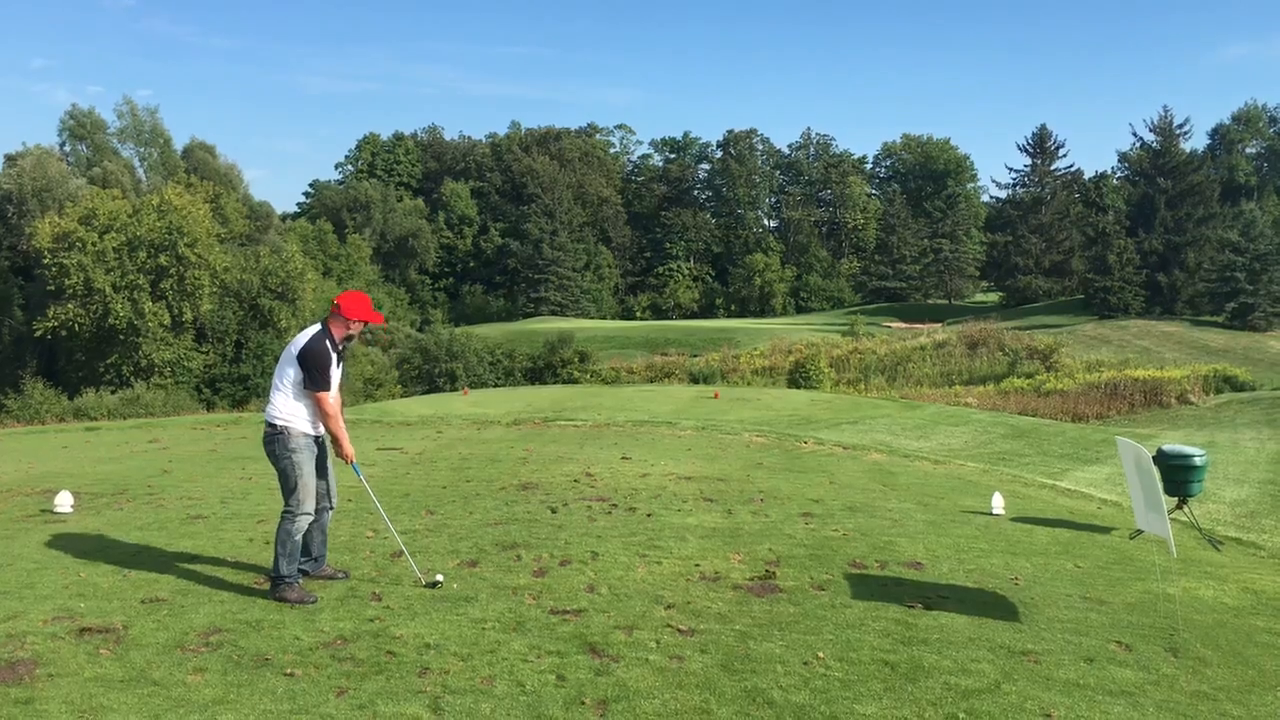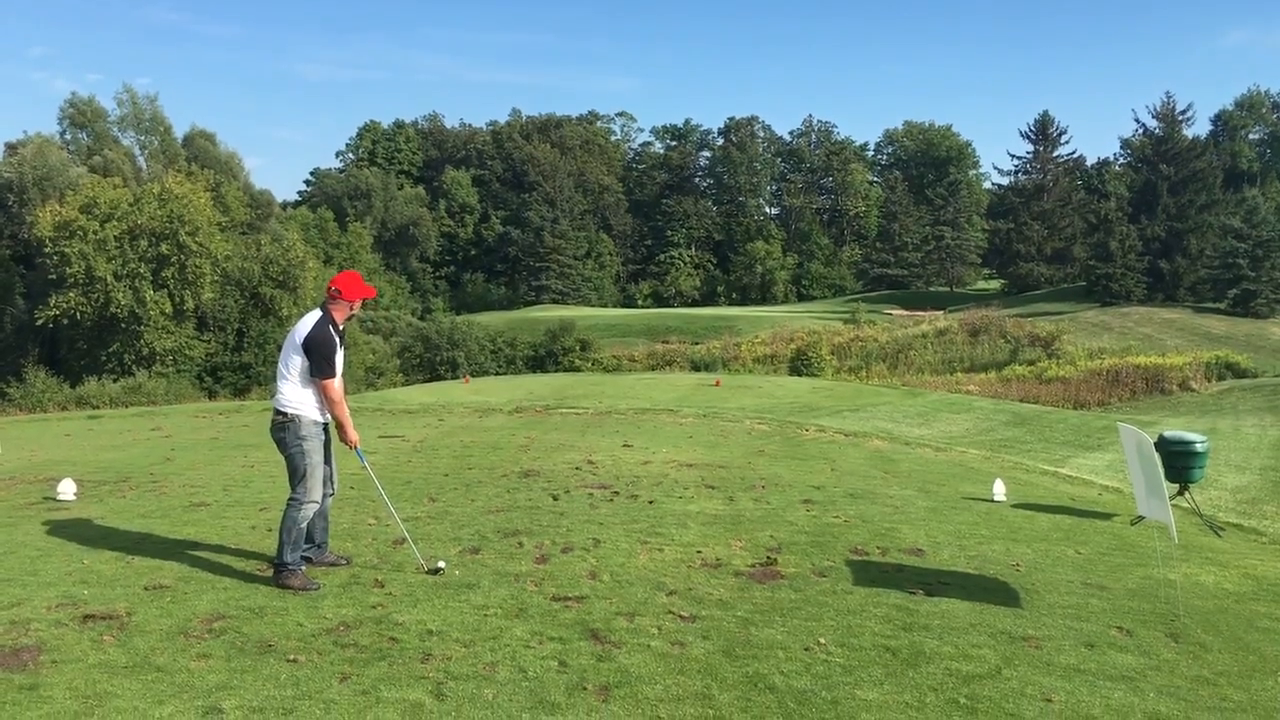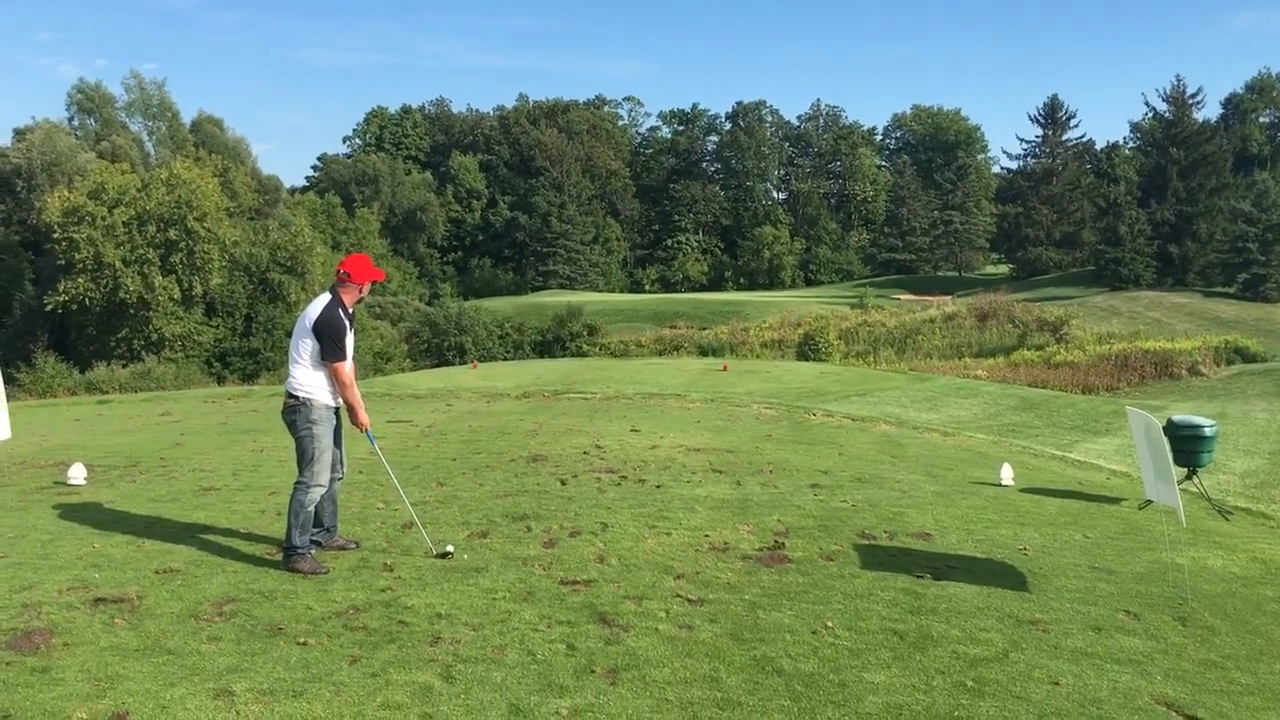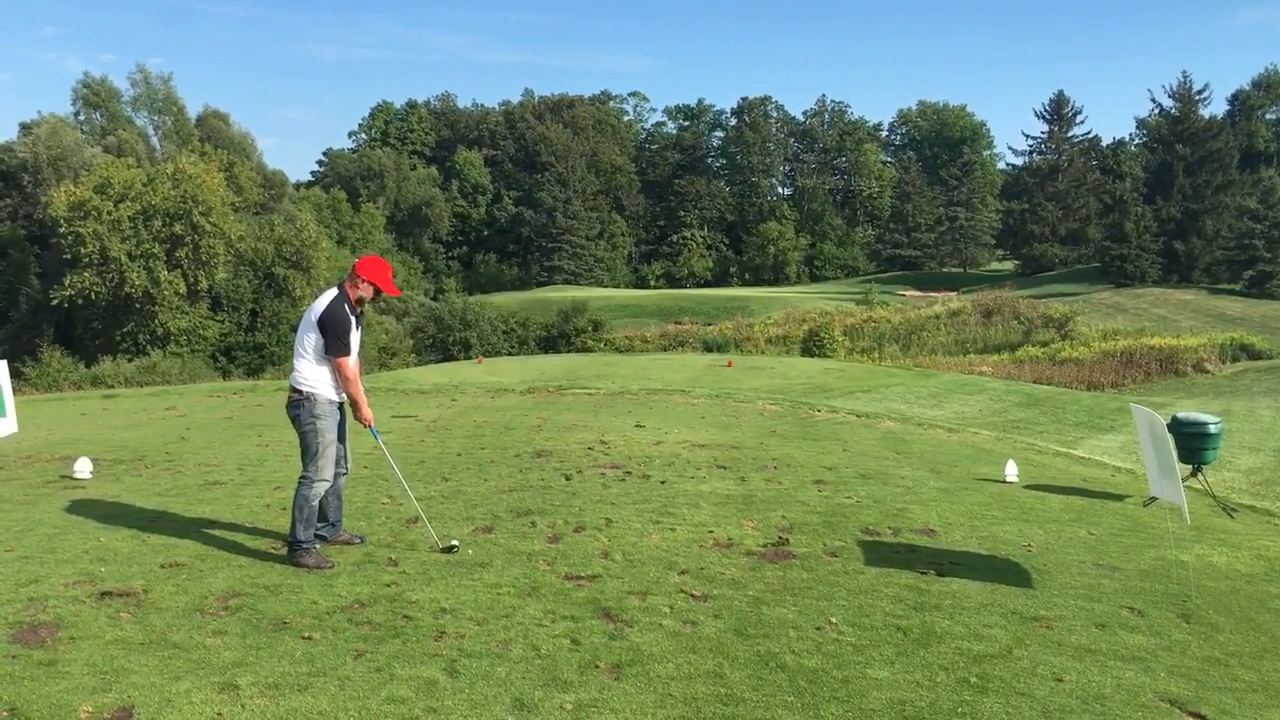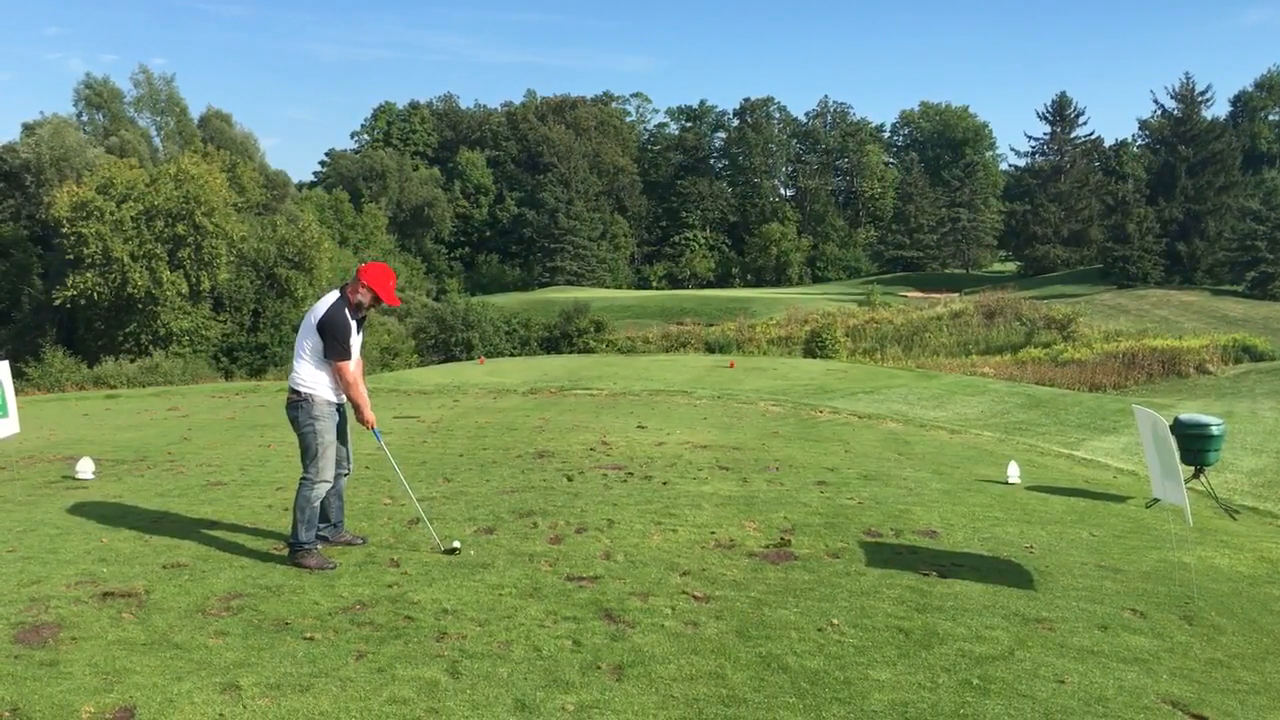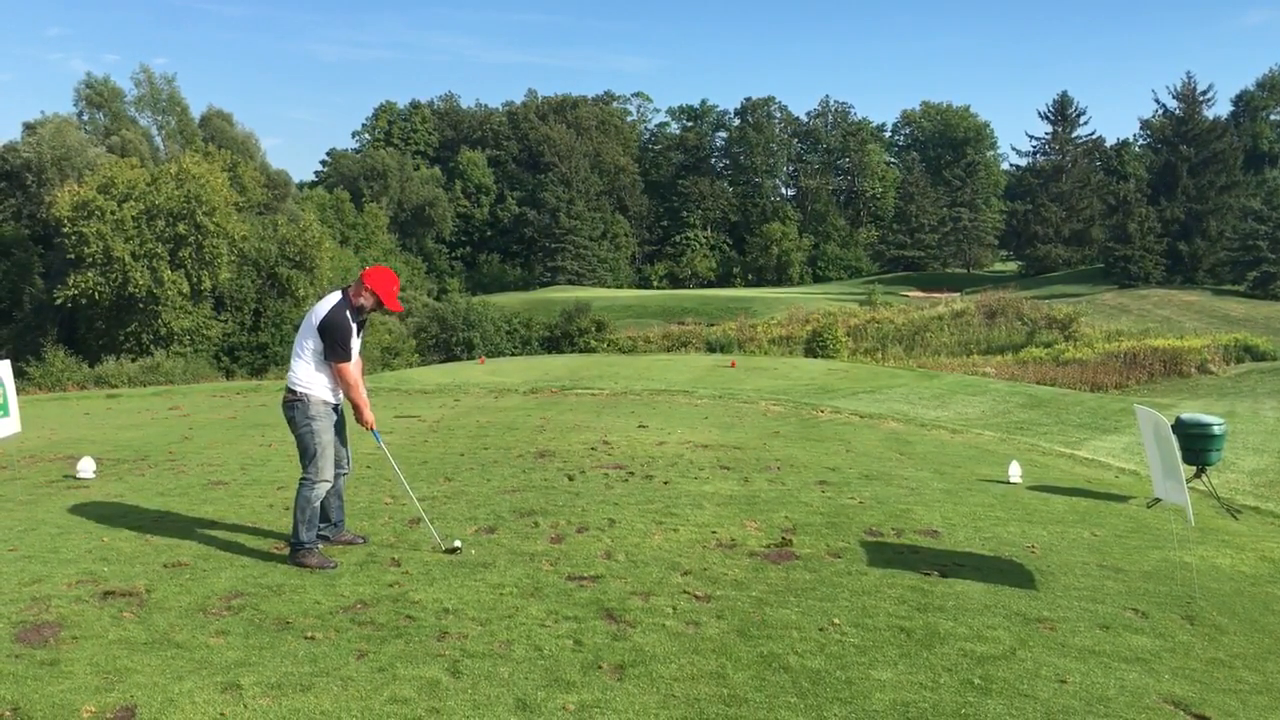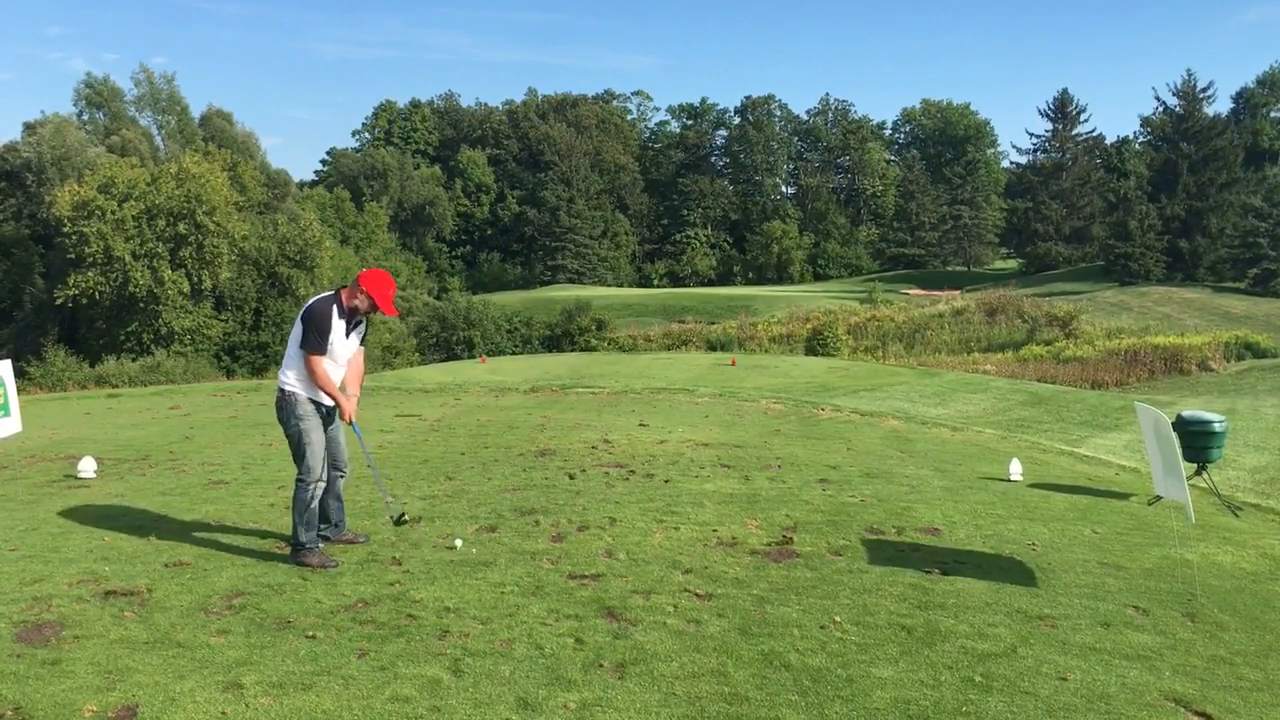
dt=0.5s
person 1, frame 1
left shoulder: (333, 344)
right shoulder: (316, 348)
left elbow: (333, 394)
right elbow: (324, 405)
left wrist: (341, 435)
right wrist: (342, 442)
left hip: (310, 434)
right hip: (289, 435)
left knee: (324, 501)
right knee: (301, 508)
left ankle: (312, 563)
right ankle: (283, 582)
person 1, frame 2
left shoulder: (328, 326)
right shoulder: (320, 334)
left elbow: (335, 381)
right elbow: (329, 391)
left wrist: (345, 420)
right wrist: (346, 427)
left hip: (313, 421)
right hip: (298, 422)
left knee: (324, 488)
right knee: (307, 496)
left ankle: (314, 550)
right ankle: (286, 569)
person 1, frame 3
left shoulder: (338, 309)
right shoulder: (330, 317)
left elbow: (346, 365)
right elbow: (340, 374)
left wrist: (355, 402)
right wrist: (358, 410)
left hip: (325, 404)
right hip: (310, 406)
left knee: (333, 473)
right knee: (313, 479)
left ankle: (323, 534)
right ankle: (295, 552)
person 1, frame 4
left shoulder: (349, 307)
right shoulder: (335, 312)
left elbow: (352, 360)
right elbow: (344, 370)
left wrist: (360, 399)
right wrist: (361, 405)
left hip: (329, 400)
right hip: (313, 401)
left knee: (337, 468)
right knee: (318, 475)
left ankle: (328, 529)
right ankle: (300, 547)
person 1, frame 5
left shoulder: (354, 310)
right shoulder: (335, 316)
left elbow: (354, 358)
right elbow: (344, 374)
left wrist: (363, 399)
right wrist: (363, 408)
left hip: (331, 401)
right hip: (312, 402)
left knee: (339, 468)
right knee: (319, 475)
left ankle: (330, 529)
right ankle: (301, 547)
person 1, frame 6
left shoulder: (354, 310)
right shoulder: (337, 317)
left elbow: (354, 359)
right elbow: (344, 375)
left wrist: (363, 398)
right wrist: (362, 409)
left hip: (328, 400)
right hip: (308, 401)
left knee: (338, 467)
right knee: (318, 475)
left ankle: (331, 529)
right ankle: (302, 548)
person 1, frame 7
left shoulder: (359, 318)
right shoulder: (321, 311)
left elbow: (355, 359)
right elbow: (314, 366)
left wrist: (352, 397)
right wrist: (340, 399)
left hip: (326, 403)
right hip: (299, 400)
left knee: (336, 468)
right knee: (312, 474)
left ankle: (331, 528)
right ankle: (303, 546)
